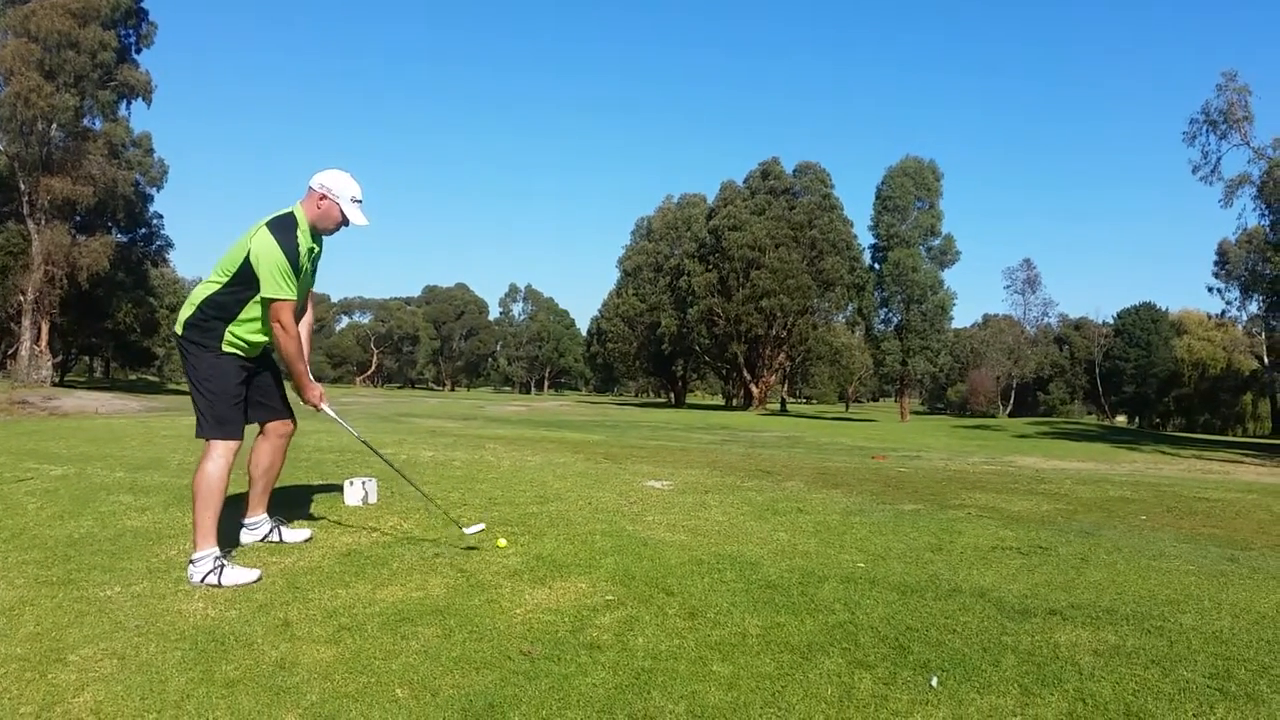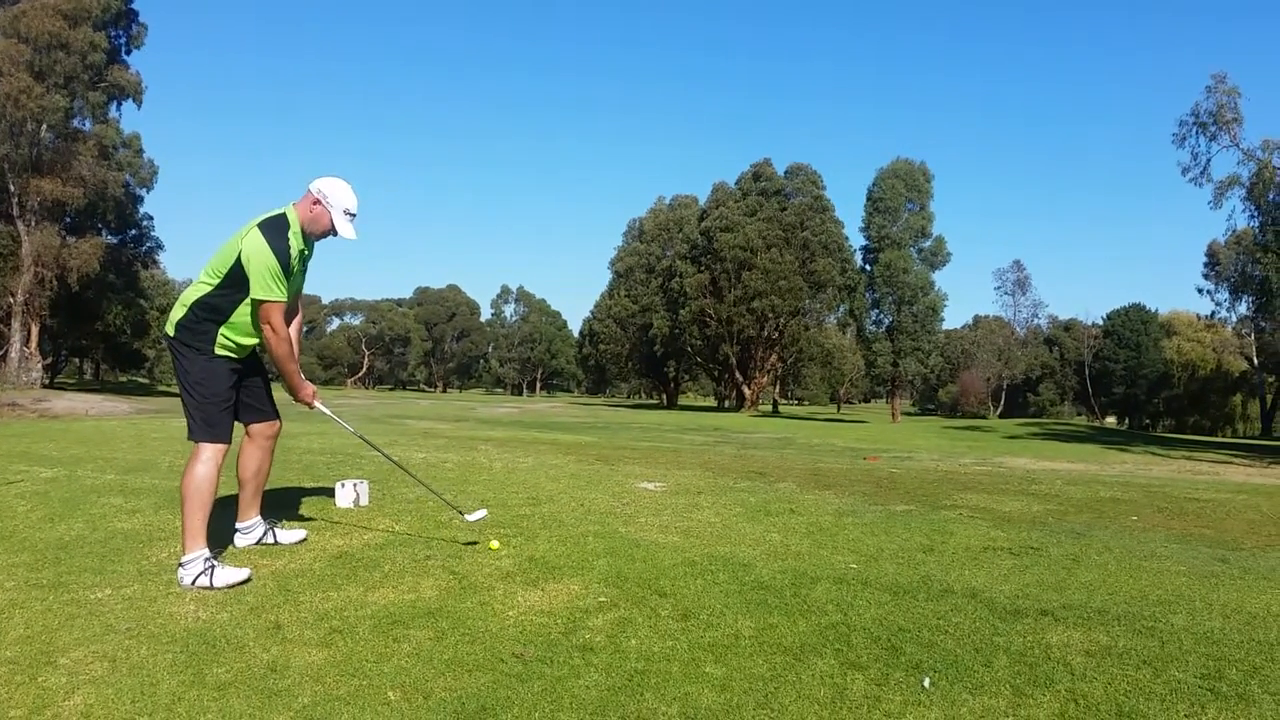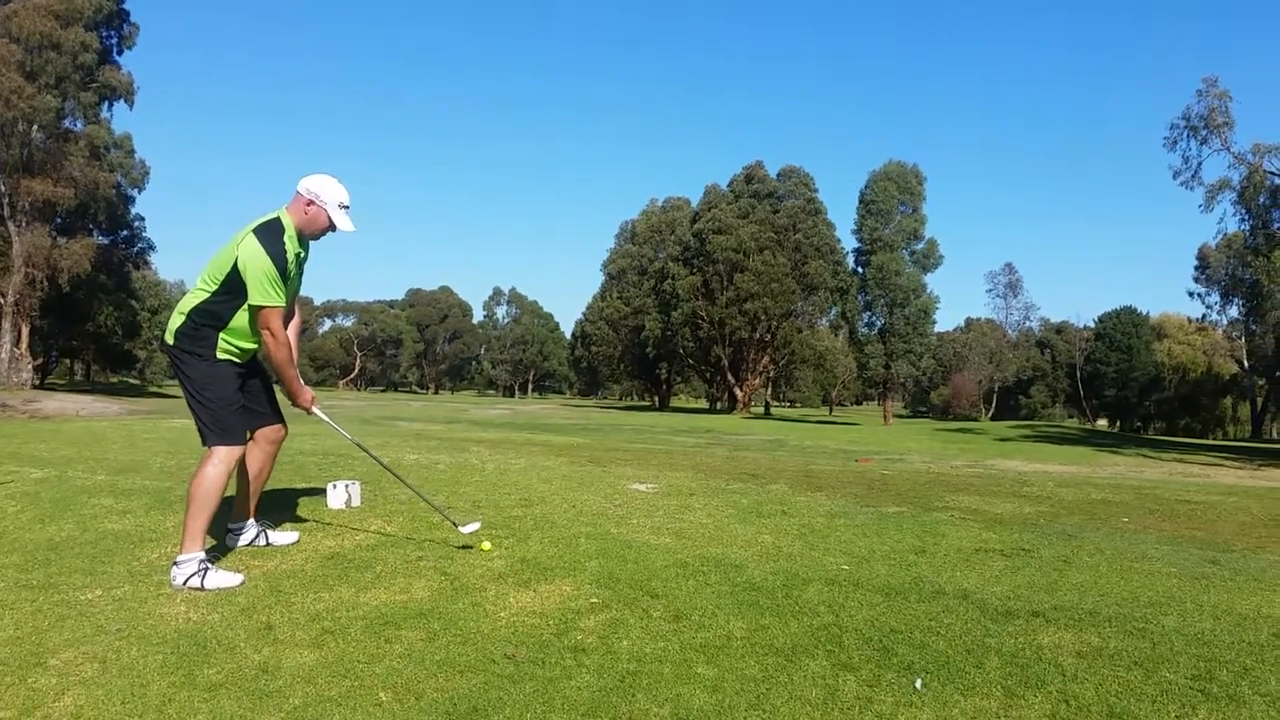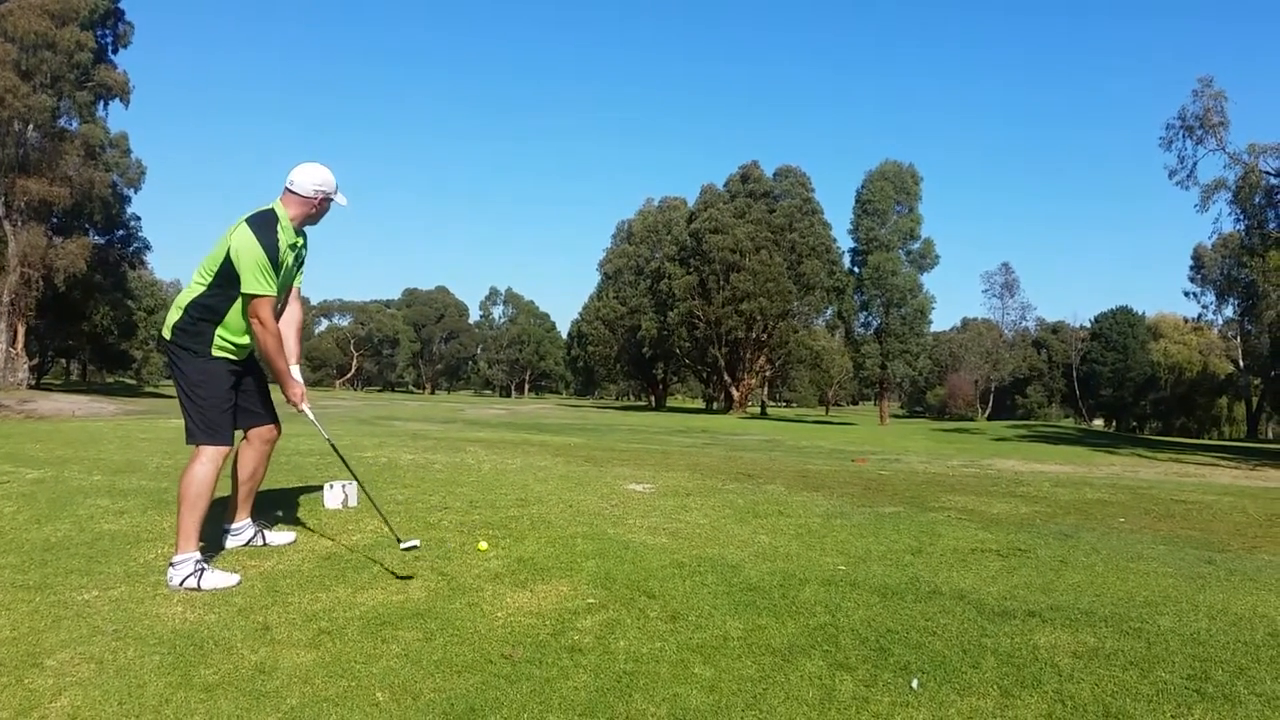
dt=0.4s
person 1, frame 1
left shoulder: (311, 240)
right shoulder: (279, 239)
left elbow: (303, 309)
right elbow: (282, 323)
left wrist: (304, 372)
right wrist: (304, 383)
left hip: (247, 342)
right hip: (209, 339)
left knee: (280, 424)
right knee: (224, 441)
left ankle: (255, 521)
right ankle: (204, 558)
person 1, frame 2
left shoulder: (302, 240)
right shoulder: (270, 240)
left elbow: (291, 310)
right elbow: (272, 324)
left wrist: (294, 371)
right wrist: (296, 382)
left hip: (236, 342)
right hip: (200, 340)
left knee: (265, 427)
right knee: (212, 443)
left ankle: (249, 525)
right ankle: (194, 560)
person 1, frame 3
left shoulder: (296, 243)
right shoulder: (265, 247)
left elbow: (290, 313)
right elbow: (272, 331)
left wrist: (293, 378)
right wrist: (295, 388)
left hip: (234, 348)
right hip: (199, 346)
left knee: (270, 431)
right knee: (226, 447)
left ankle: (242, 526)
right ankle: (189, 561)
person 1, frame 4
left shoulder: (296, 239)
right shoulder: (258, 236)
left elbow: (290, 304)
right elbow: (262, 321)
left wrist: (294, 370)
right wrist: (285, 381)
left hip: (234, 347)
right hip: (197, 343)
left knee: (264, 430)
right knee: (213, 447)
left ankle: (239, 527)
right ankle: (184, 563)
